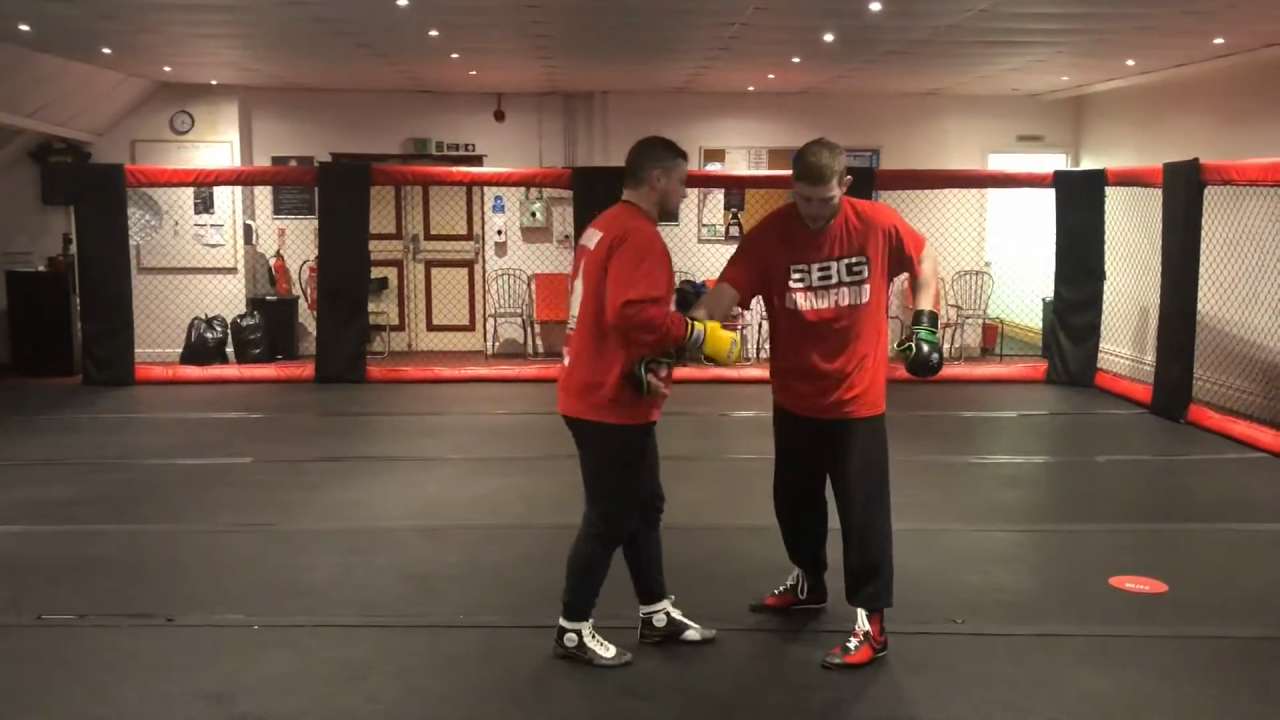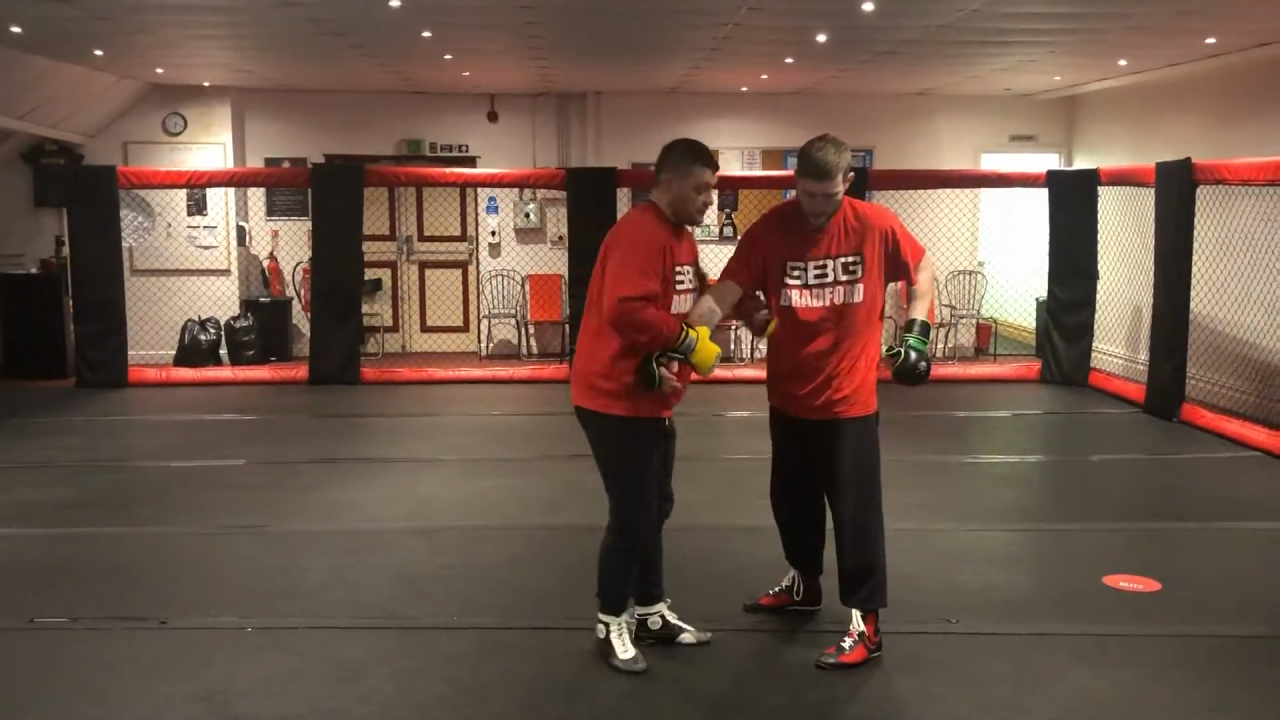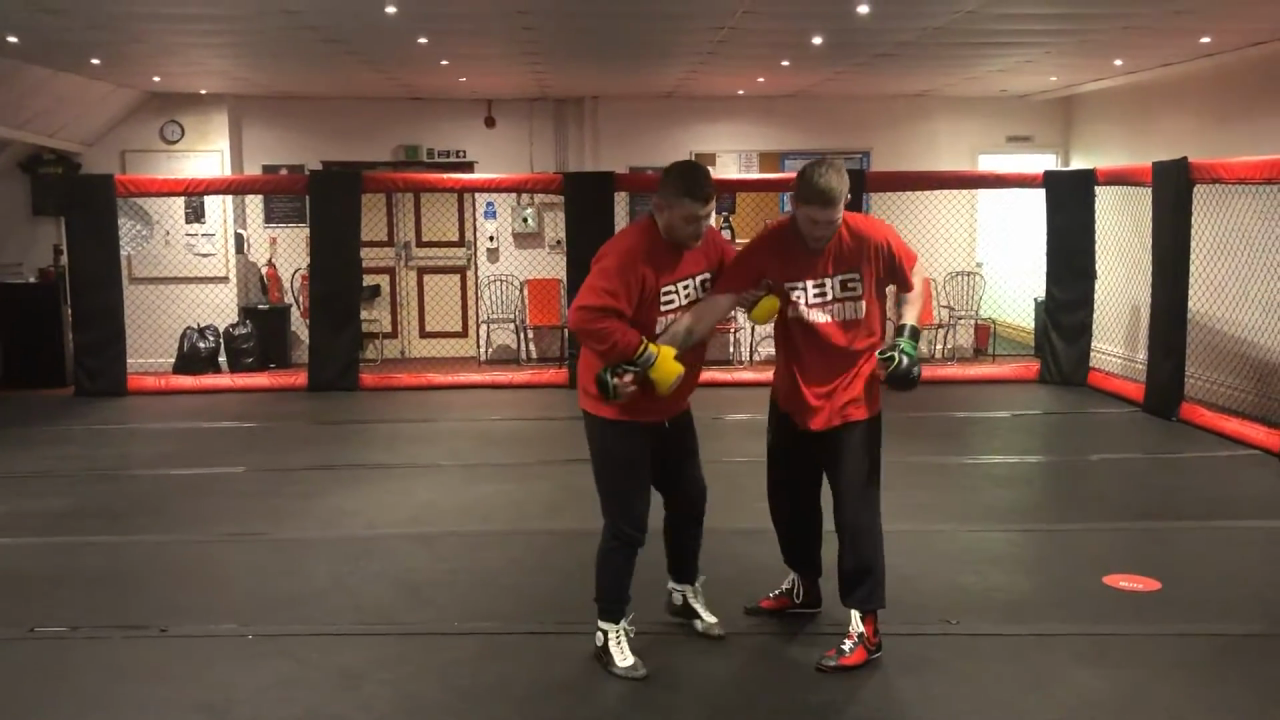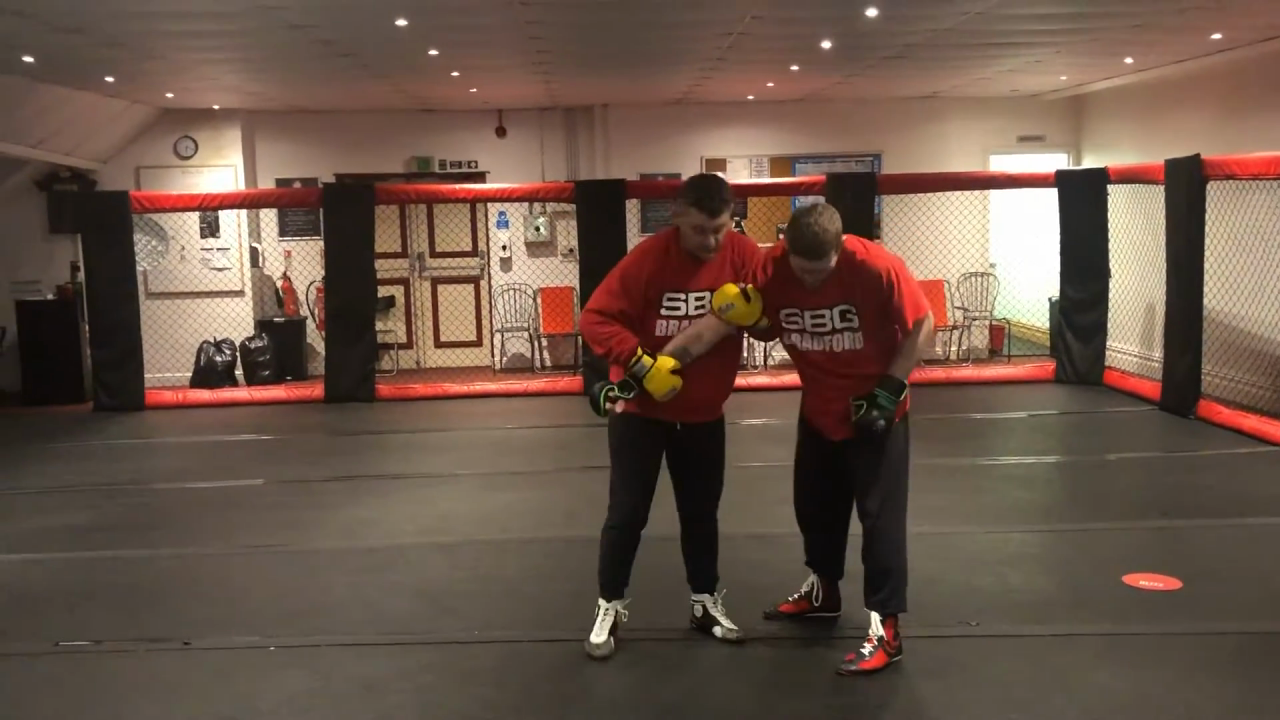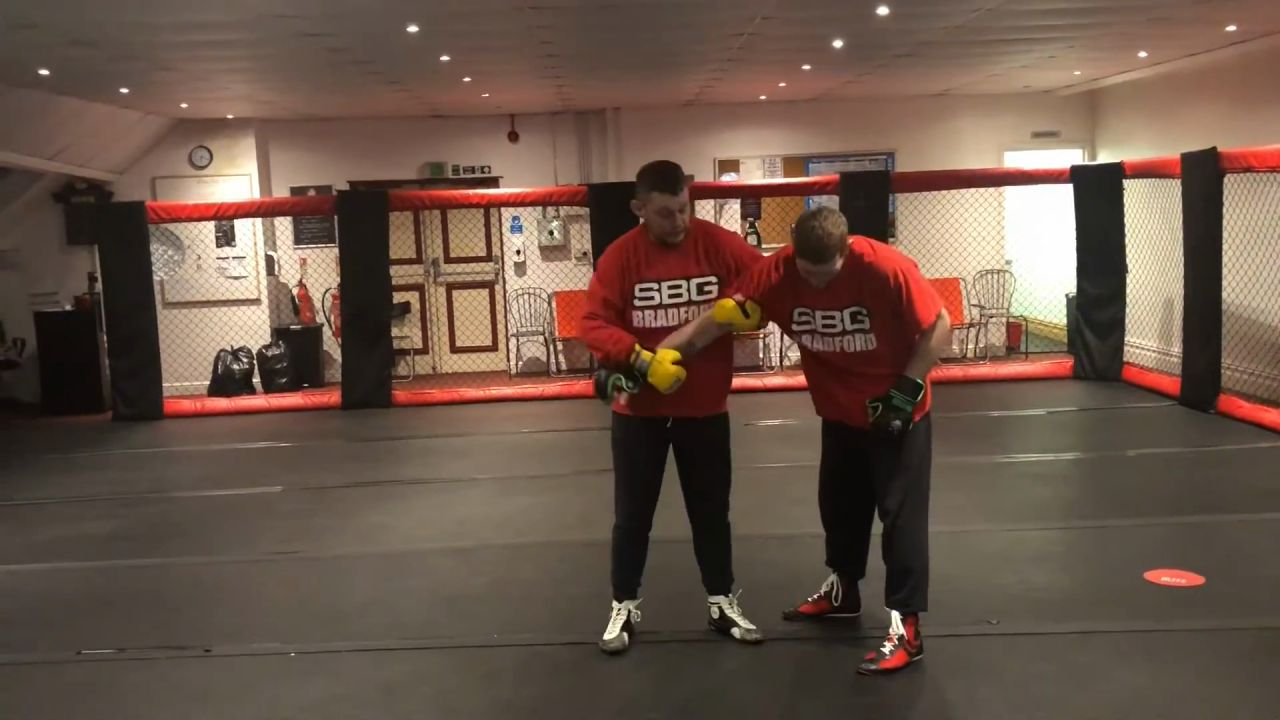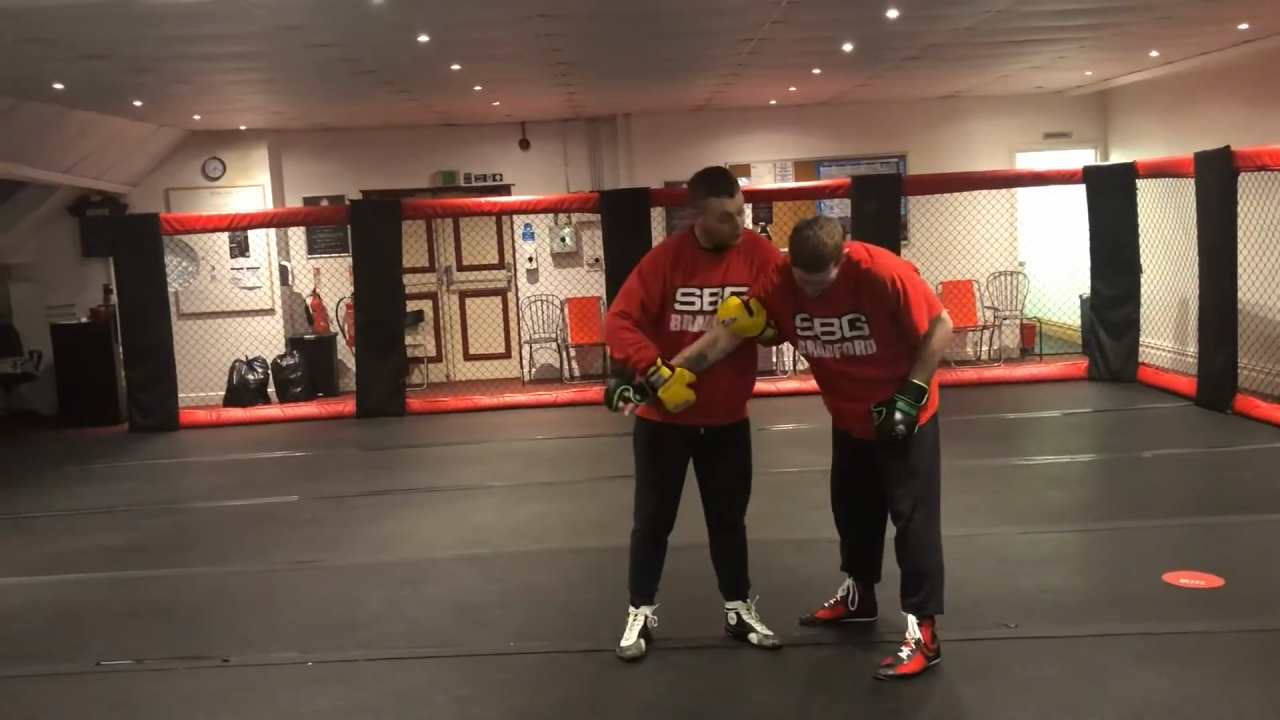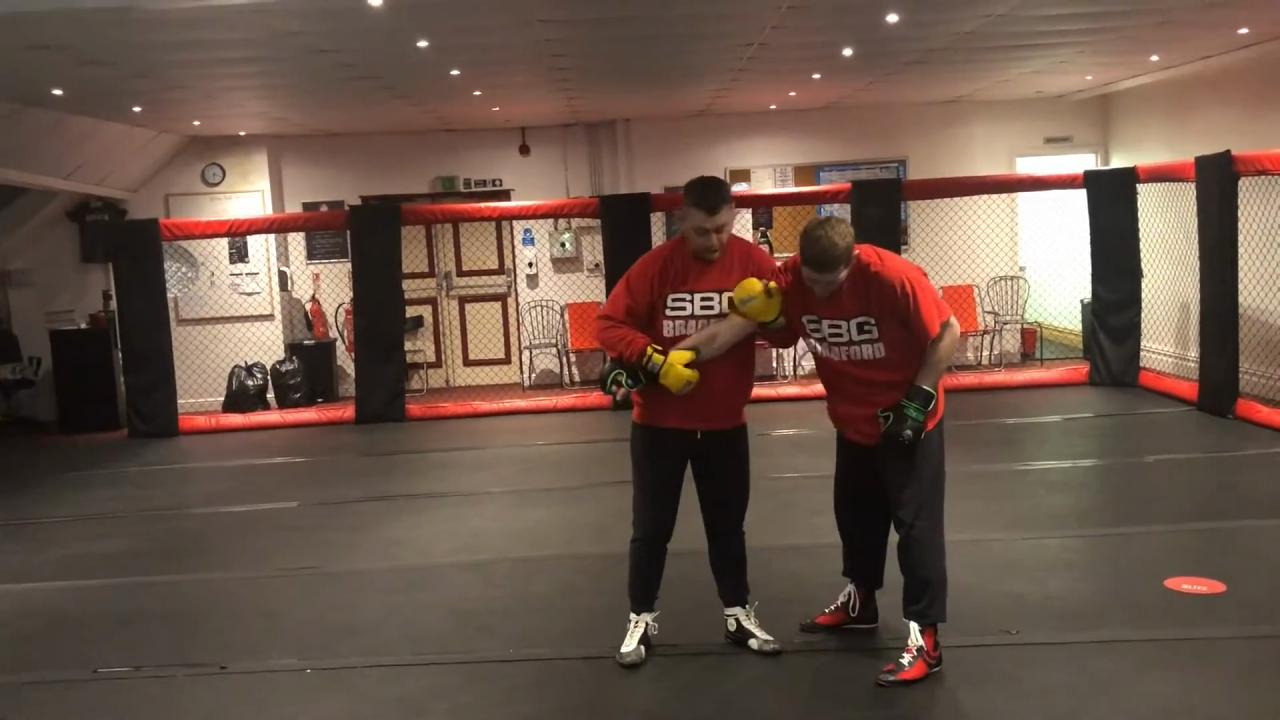
dt=0.4s
person 1, frame 1
left shoulder: (606, 227)
right shoulder: (637, 236)
right elbow: (633, 312)
left wrist: (647, 363)
right wrist: (701, 336)
left hip: (611, 395)
right hip: (607, 404)
left knee: (643, 509)
right knee: (608, 518)
left ankle: (656, 614)
right ankle: (573, 630)
person 1, frame 2
left shoulder: (678, 233)
right shoulder: (639, 235)
left elbow: (692, 293)
right elbow: (626, 310)
right wrist: (691, 342)
left hip: (655, 400)
right hip: (617, 401)
left knee: (655, 510)
right knee: (632, 518)
left ankle: (651, 614)
right ankle: (610, 623)
person 1, frame 3
left shoulder: (709, 242)
right shoulder: (628, 251)
right elbow: (586, 317)
left wrist: (763, 296)
right wrist: (650, 358)
left hip: (671, 408)
right hip: (618, 410)
left knee: (690, 501)
right knee: (625, 524)
left ankle: (685, 593)
right ankle: (610, 630)
person 1, frame 4
left shoulder: (744, 254)
right shoulder: (647, 259)
right elbow: (597, 319)
right wrist: (644, 366)
left hip: (704, 413)
right hip: (640, 409)
left knee: (701, 513)
right knee: (626, 514)
left ankle: (706, 604)
right ankle: (610, 606)
person 1, frame 5
left shoulder: (717, 243)
right shoulder: (621, 256)
right elbow: (593, 323)
right wrist: (644, 362)
left hip: (705, 410)
right hip: (639, 411)
left knee: (712, 512)
right knee: (632, 515)
left ankle: (722, 604)
right ankle: (624, 607)
person 1, frame 6
left shoulder: (759, 253)
right shoulder: (665, 259)
right elbow: (620, 323)
right wrist: (659, 375)
left hip: (728, 418)
right hip: (662, 416)
left knee: (728, 518)
right knee: (652, 519)
left ankle: (738, 609)
right ankle: (640, 612)
person 1, frame 7
left shoulder: (753, 260)
right shoulder: (656, 265)
right elbow: (609, 324)
right wrist: (657, 361)
left hip: (726, 423)
right hip: (660, 422)
left knee: (727, 524)
right knee: (651, 527)
left ankle: (738, 616)
right ankle: (641, 620)
person 2, frame 1
left shoulder: (879, 223)
right shoulder: (768, 235)
left elbow: (924, 261)
right elbow: (718, 301)
left wrist: (924, 322)
left hip: (857, 399)
right hip: (793, 397)
left knee: (862, 507)
right knee: (793, 498)
left ankle: (871, 623)
right ankle: (808, 580)
person 2, frame 2
left shoulder: (878, 225)
right shoulder: (769, 230)
left elbow: (922, 272)
right elbow: (721, 296)
left wrist: (916, 332)
left hip: (850, 399)
right hip: (788, 396)
left knee: (855, 507)
right knee: (791, 497)
left ankle: (866, 623)
right ankle: (803, 581)
person 2, frame 3
left shoulder: (875, 239)
right shoulder: (768, 247)
left elbow: (911, 282)
right elbow: (714, 306)
left wrist: (906, 337)
left hip: (855, 400)
right hip: (792, 398)
left knee: (856, 509)
right knee: (787, 498)
left ankle: (865, 623)
right ankle: (802, 585)
person 2, frame 4
left shoulder: (877, 267)
right shoulder: (770, 271)
left elbow: (921, 327)
right elbow: (715, 323)
left wrist: (889, 390)
left hip: (877, 408)
right hip: (818, 409)
left knee: (881, 512)
right knee: (815, 503)
left ankle: (886, 629)
right ankle: (823, 589)
person 2, frame 5
left shoulder: (887, 268)
right shoulder: (777, 273)
left elbow: (938, 326)
right elbow: (717, 320)
left wrist: (905, 391)
left hip: (898, 410)
right hip: (839, 412)
left knee: (902, 511)
right knee: (839, 504)
left ankle: (906, 626)
right ankle: (842, 589)
person 2, frame 6
left shoulder: (884, 273)
right shoulder: (778, 282)
left elbow: (939, 327)
right elbow: (726, 333)
left wrist: (910, 394)
left hip: (904, 413)
right hip: (848, 417)
left knee: (913, 514)
right knee: (851, 508)
left ankle: (923, 631)
right ankle: (858, 594)
person 2, frame 7
left shoulder: (894, 277)
right shoulder: (788, 282)
left elbow: (947, 332)
right elbow: (735, 325)
left wrist: (917, 400)
left hip: (909, 419)
right hip: (852, 422)
left knee: (916, 521)
right knee: (855, 513)
left ankle: (924, 638)
right ankle: (859, 600)
